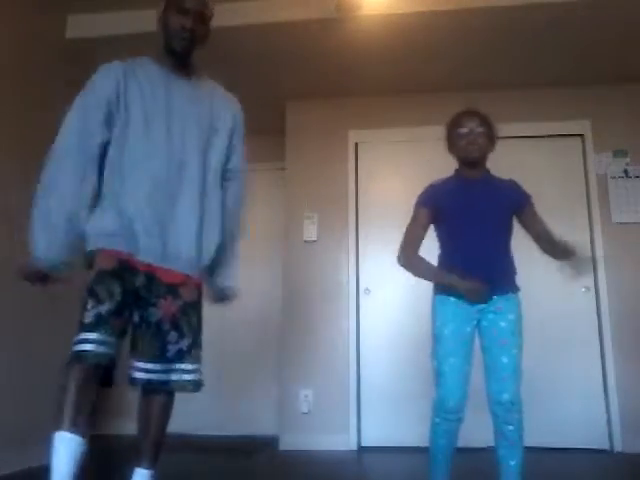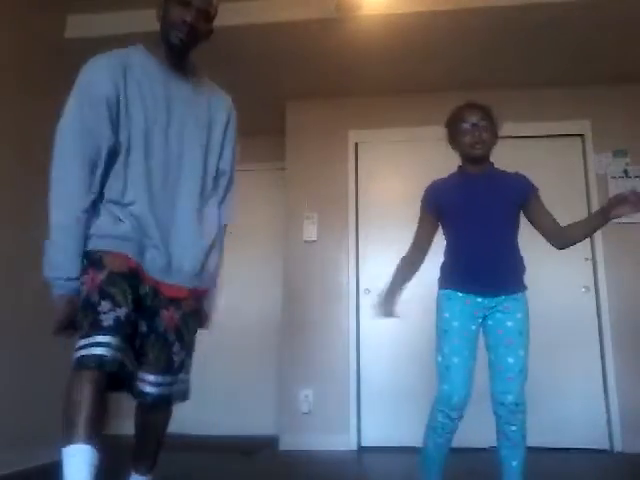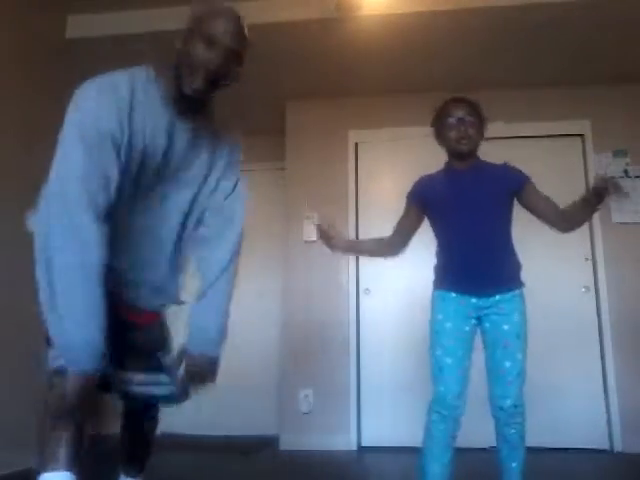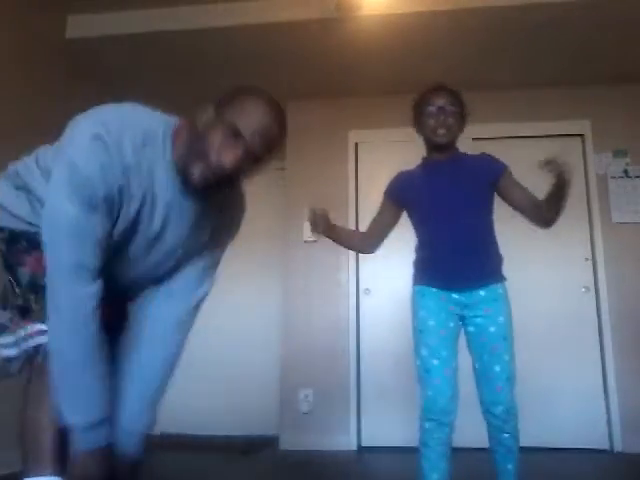
dt=0.2s
person 1, frame 1
left shoulder: (224, 106)
right shoulder: (116, 80)
left elbow: (230, 191)
right elbow: (71, 159)
left wrist: (222, 268)
right wrist: (48, 247)
left hip: (181, 259)
right hip: (114, 243)
left knee: (161, 375)
right knee: (90, 350)
person 1, frame 2
left shoulder: (218, 106)
right shoulder: (109, 71)
left elbow: (217, 198)
right elbow: (74, 171)
left wrist: (202, 277)
right wrist: (64, 276)
left hip: (176, 267)
right hip: (111, 248)
left knee: (160, 386)
right knee: (95, 358)
person 1, frame 3
left shoulder: (222, 146)
right shoulder: (107, 97)
left elbow: (220, 241)
right elbow: (73, 215)
left wrist: (207, 338)
right wrist: (81, 350)
left hip: (142, 283)
right hip: (71, 245)
left knee: (147, 392)
right knee: (74, 362)
person 1, frame 4
left shoulder: (223, 211)
right shoulder: (105, 142)
left elbow: (170, 311)
right elbow: (73, 288)
left wrist: (129, 433)
right wrist: (91, 431)
right knee: (55, 354)
person 2, frame 1
left shoulder: (510, 192)
right shoulder: (435, 194)
left elbow: (548, 241)
right elbow: (407, 254)
left wrist: (570, 253)
right wrist: (452, 281)
left hip: (502, 301)
right hip: (451, 303)
left knee: (506, 399)
right knee: (450, 401)
person 2, frame 2
left shoulder: (517, 185)
right shoulder: (439, 192)
left elbow: (559, 236)
right elbow: (417, 251)
left wrist: (608, 212)
right wrist: (393, 289)
left hip: (510, 298)
right hip: (458, 298)
left knee: (510, 399)
right knee: (450, 396)
person 2, frame 3
left shoulder: (506, 177)
right shoulder: (427, 188)
left elbow: (564, 221)
right elbow: (394, 244)
left wrist: (595, 196)
right wrist: (345, 244)
left hip: (504, 297)
right hip: (451, 299)
left knee: (509, 401)
right knee: (446, 399)
person 2, frame 4
left shoulder: (487, 168)
right shoulder: (405, 183)
left elbow: (543, 215)
right elbow: (371, 240)
left wrist: (560, 186)
right wrist: (332, 231)
left hip: (487, 293)
right hip: (433, 295)
left knee: (500, 402)
right knee: (438, 403)
